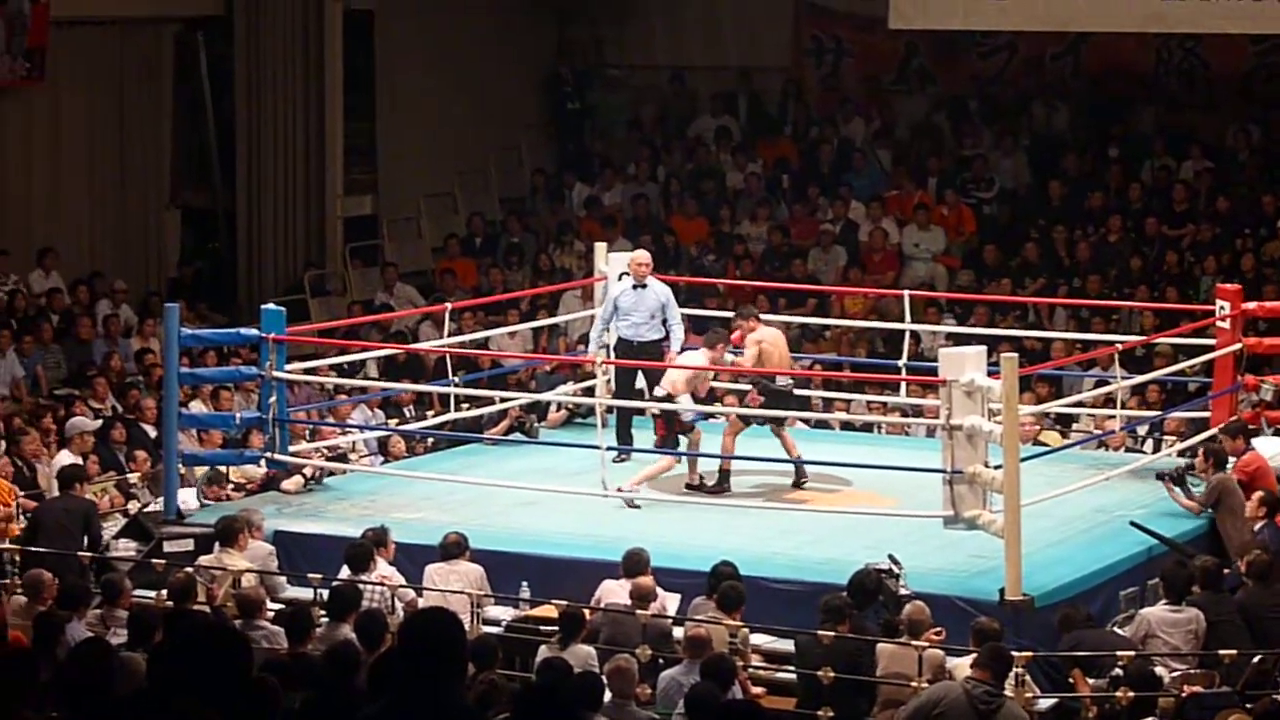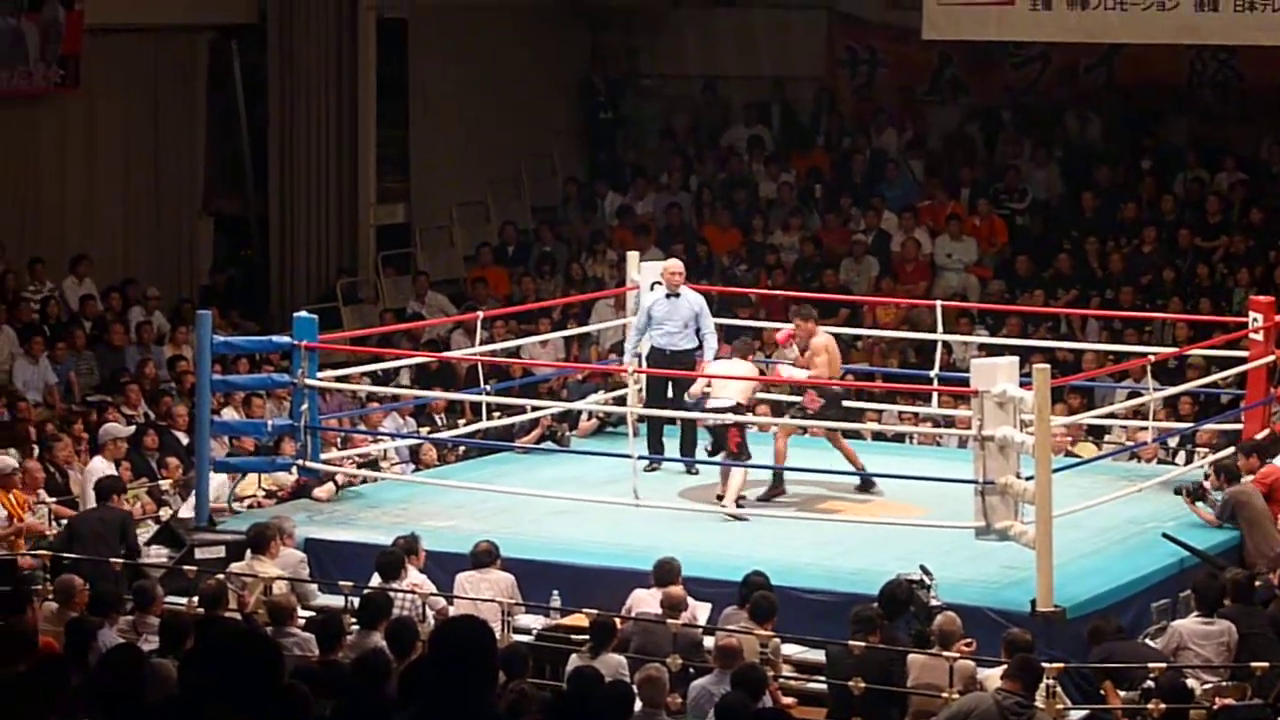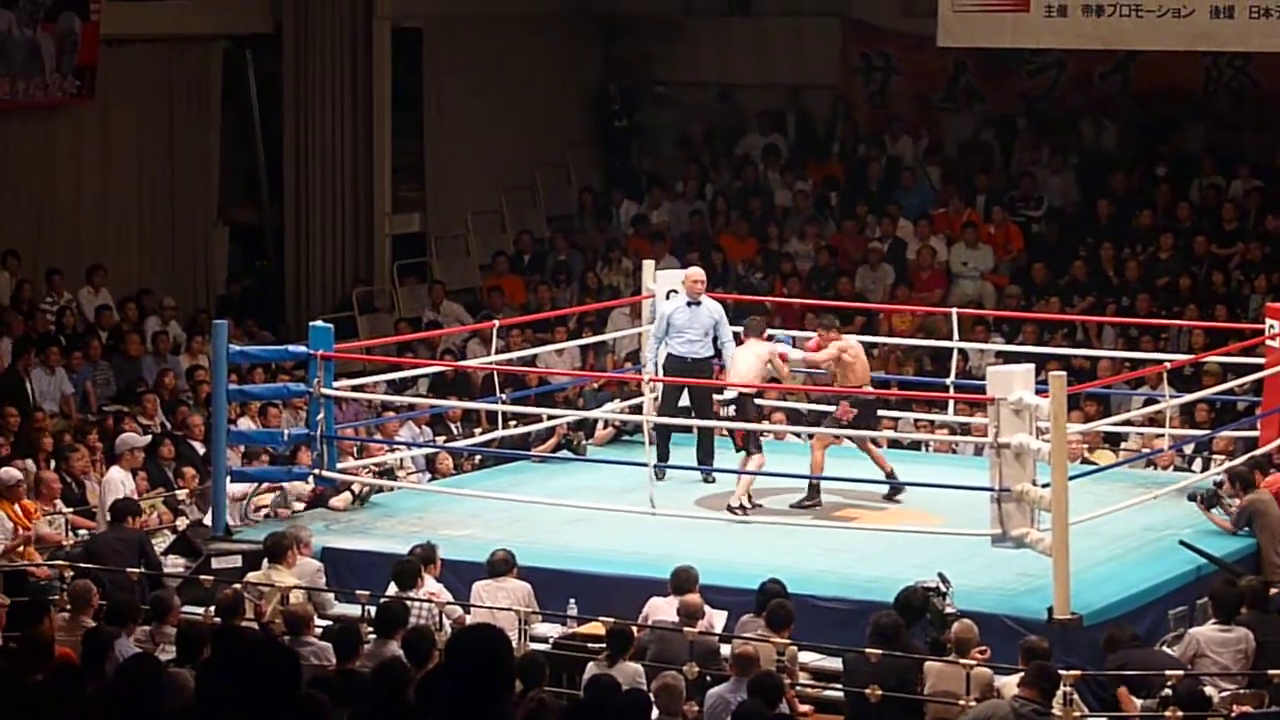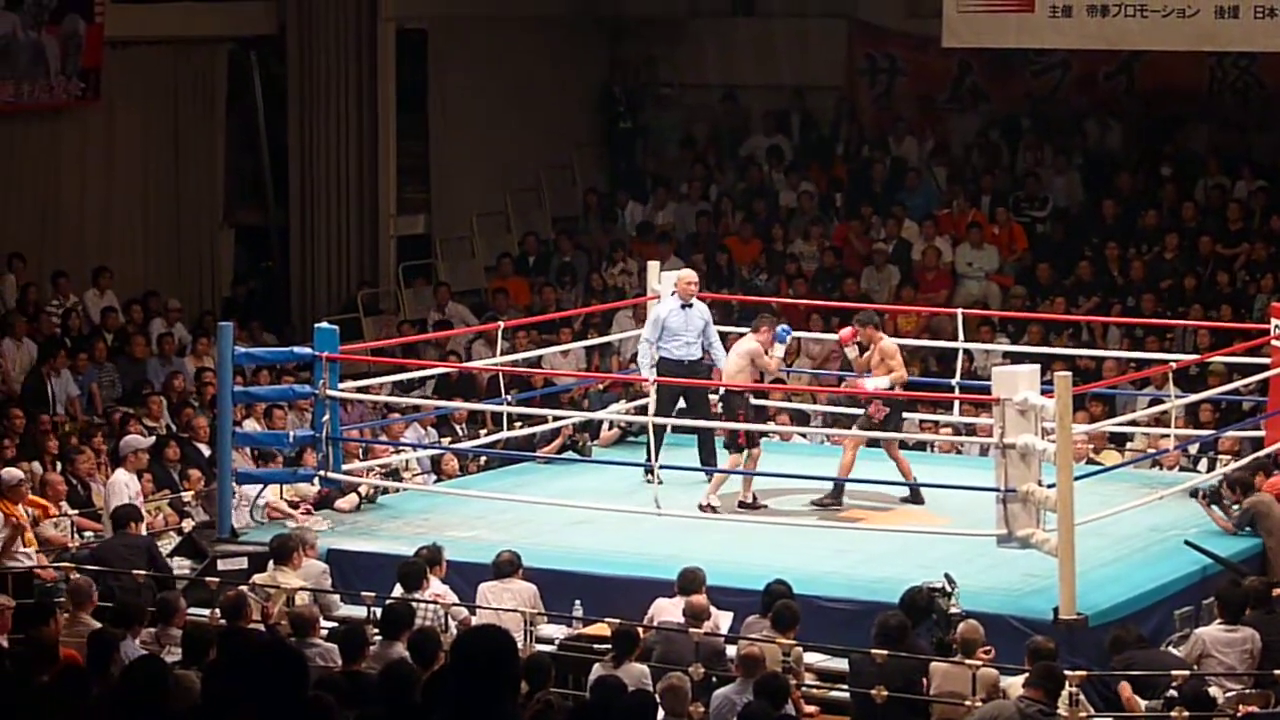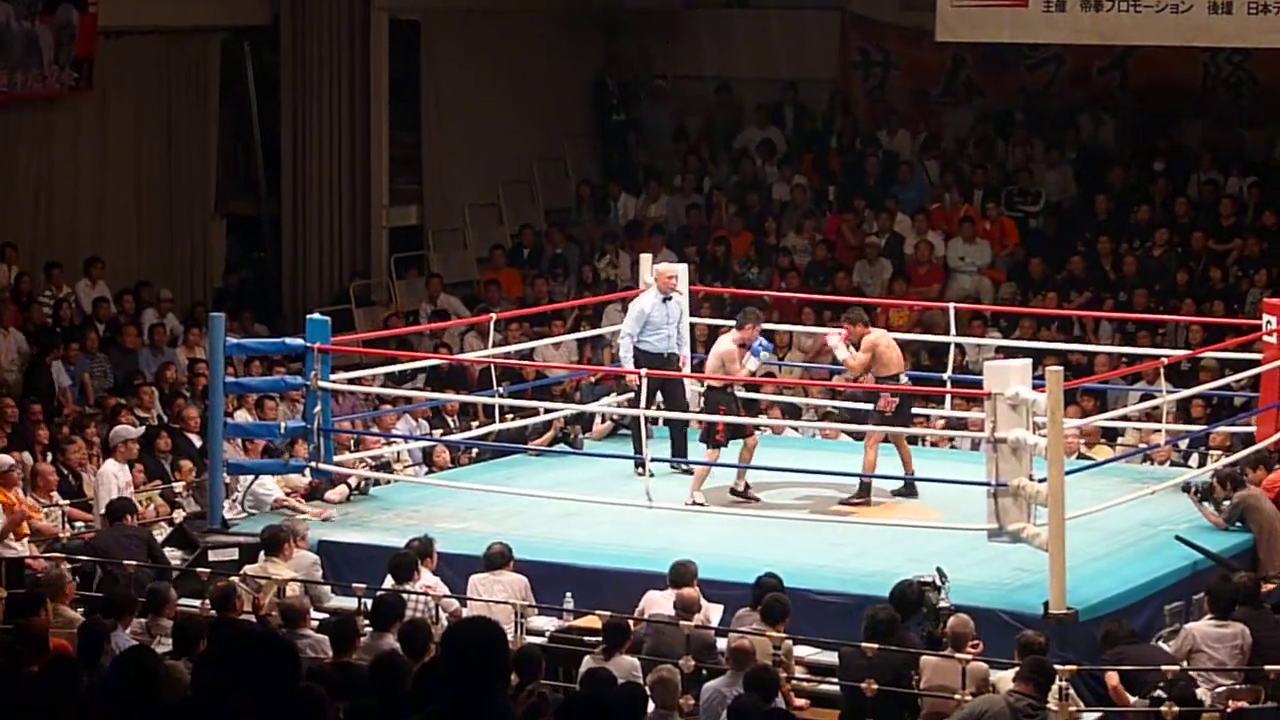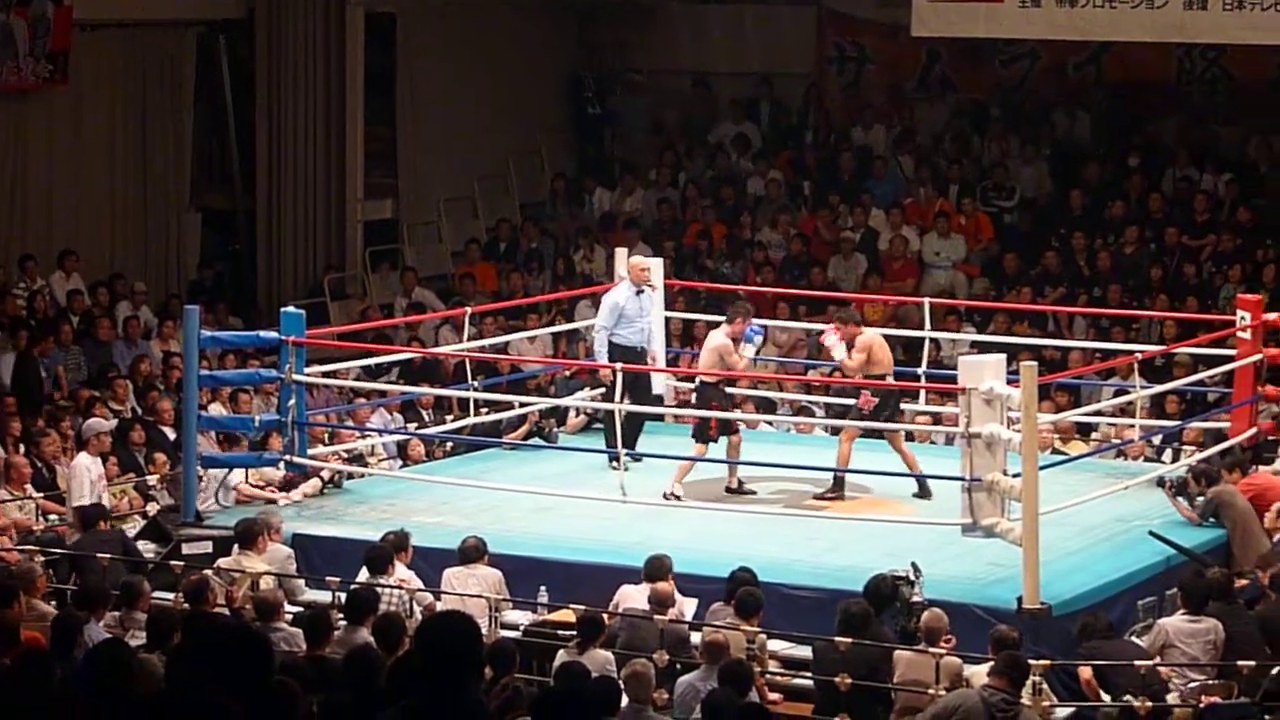
dt=0.3s
person 1, frame 1
left shoulder: (663, 291)
right shoulder: (617, 291)
left elbow: (675, 323)
right elbow: (602, 321)
left wrist: (674, 349)
right wrist: (593, 348)
left hip: (652, 348)
right hip: (625, 347)
right knee: (623, 397)
right ankle: (624, 448)
person 1, frame 2
left shoulder: (696, 300)
right shoulder: (650, 300)
left elbow: (708, 331)
right elbow: (637, 331)
left wrist: (707, 358)
right wrist: (628, 358)
left hip: (684, 358)
right hip: (658, 356)
right knee: (654, 407)
left ankle: (689, 459)
right ankle: (655, 456)
person 1, frame 3
left shoulder: (715, 308)
right shoulder: (669, 307)
left elbow: (726, 341)
right elbow: (655, 338)
right wrist: (649, 367)
left hip: (702, 366)
right hip: (675, 364)
left knee: (705, 417)
right knee: (665, 414)
left ankle: (706, 467)
right ankle: (660, 463)
person 1, frame 4
left shoulder: (702, 310)
right shoulder: (662, 310)
left elbow: (713, 341)
right elbow: (646, 342)
left wrist: (724, 367)
right wrist: (646, 372)
left hip: (695, 368)
right hip: (669, 368)
left knee: (703, 418)
right knee: (660, 418)
left ankle: (710, 467)
right ankle: (650, 468)
person 1, frame 5
left shoulder: (676, 301)
right shoulder: (642, 304)
right elbow: (626, 336)
left wrist: (683, 352)
right wrist: (629, 368)
left hip: (670, 360)
right hip: (647, 361)
left knee: (679, 408)
left ankle: (679, 458)
right ankle: (641, 462)
person 1, frame 6
left shoulder: (647, 294)
right shoulder: (616, 297)
right elbow: (601, 330)
left wrist: (650, 348)
right wrist: (603, 363)
left hip: (640, 354)
right hip: (620, 354)
left knee: (644, 403)
left ankle: (627, 446)
right ankle: (615, 455)
person 2, frame 1
left shoulder: (754, 337)
right shoulder: (778, 334)
left elbow: (747, 365)
right wrist: (742, 343)
left hip: (766, 390)
right hip: (785, 390)
left knee: (730, 432)
right knee: (780, 431)
left ankle: (723, 481)
right ankle: (800, 470)
person 2, frame 2
left shoulder: (817, 342)
right shoulder: (824, 338)
left elbow: (822, 374)
right elbow: (806, 364)
left wrist: (794, 374)
right wrist: (791, 348)
left hip: (820, 394)
right hip: (833, 394)
left knee: (781, 434)
right knee: (836, 440)
left ankle: (777, 484)
right ankle: (866, 480)
person 2, frame 3
left shoulder: (839, 346)
right shoulder: (851, 344)
left elbow: (815, 359)
right wrist: (819, 352)
left hip: (854, 402)
right hip: (864, 400)
left knee: (818, 444)
right knee: (865, 444)
left ankle: (813, 495)
right ankle: (895, 484)
person 2, frame 4
left shoulder: (886, 345)
right shoulder: (875, 345)
left elbow: (902, 376)
right elbow: (861, 367)
left wrist: (874, 384)
right wrist: (850, 347)
left hip: (885, 401)
right hip: (885, 401)
left knee: (850, 444)
right knee: (892, 450)
left ankle: (836, 495)
right ankle: (915, 493)
person 2, frame 5
left shoulder: (870, 340)
right shoulder: (879, 334)
left elbow: (855, 369)
right elbow: (866, 367)
left wrist: (837, 346)
right wrist: (847, 347)
left hip: (891, 392)
right hip: (900, 389)
left knee: (871, 442)
right knee: (897, 438)
left ankle: (863, 494)
right ankle: (910, 484)
person 2, frame 6
left shoulder: (863, 340)
right shoulder: (869, 335)
left elbow: (851, 370)
right elbow: (855, 363)
left wrist: (834, 346)
right wrist: (838, 343)
left hip: (876, 390)
right hip: (889, 390)
left knee: (846, 437)
right knee: (896, 440)
left ankle: (837, 488)
right ankle: (923, 485)
person 3, frame 1
left shoulder: (690, 354)
right shoulder: (701, 362)
left elbow: (701, 392)
right elbow: (678, 387)
right wrist: (687, 408)
left hip: (670, 403)
right hip: (666, 404)
left knee: (695, 436)
right knee: (670, 460)
left ankle: (694, 480)
right ankle: (628, 487)
person 3, frame 2
left shoulder: (714, 364)
right shoulder: (753, 370)
left elbow: (694, 392)
right elbow: (750, 398)
left wrist: (702, 399)
left hip: (714, 414)
right hip: (733, 415)
left knee: (731, 455)
right knee: (740, 464)
left ankle: (724, 493)
right ankle: (729, 503)
person 3, frame 3
left shoulder: (736, 351)
right shoulder: (767, 348)
right elbow: (784, 374)
right wrist: (783, 357)
left hip: (733, 403)
right hip: (743, 404)
left knee: (751, 453)
right knee: (757, 458)
left ankle: (741, 497)
right ankle: (735, 500)
person 3, frame 4
left shoulder: (743, 344)
right shoulder: (753, 346)
left elbow: (756, 372)
right elbow: (772, 369)
left wrist: (775, 347)
right wrist: (780, 346)
left hip: (740, 400)
right hip: (734, 401)
left knee: (754, 451)
right knee: (736, 458)
left ankle: (746, 498)
right ankle: (708, 499)
person 3, frame 5
left shoulder: (729, 341)
right shoulder: (728, 348)
left elbow: (737, 369)
right elbow: (738, 377)
left wrist: (750, 353)
right wrist: (755, 360)
left hip: (728, 396)
right hip: (717, 398)
left knee: (751, 440)
right knee: (713, 452)
left ankle: (739, 486)
right ankle: (693, 497)
person 3, frame 6
left shoulder: (718, 334)
right shoulder: (723, 342)
left elbow: (730, 363)
right elbow: (739, 368)
left wrist: (742, 343)
right wrist: (751, 347)
left hip: (717, 391)
right hip: (708, 394)
left knee: (735, 438)
right knee: (701, 448)
left ankle: (733, 483)
right ankle: (673, 488)
